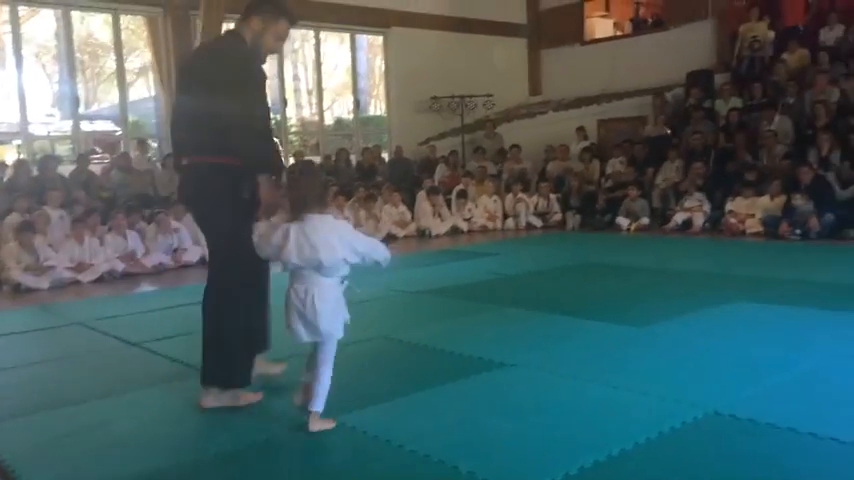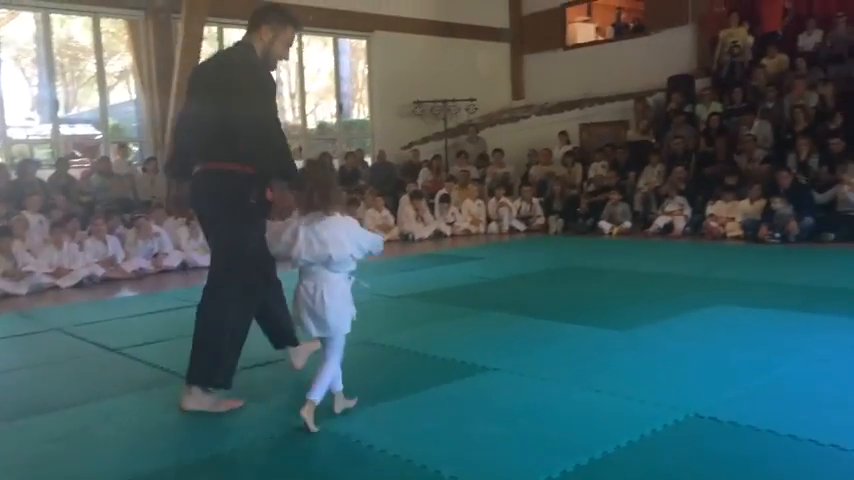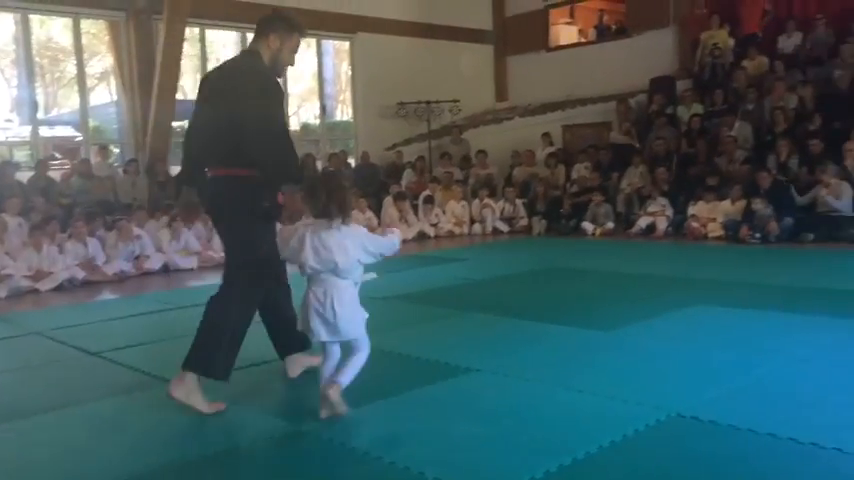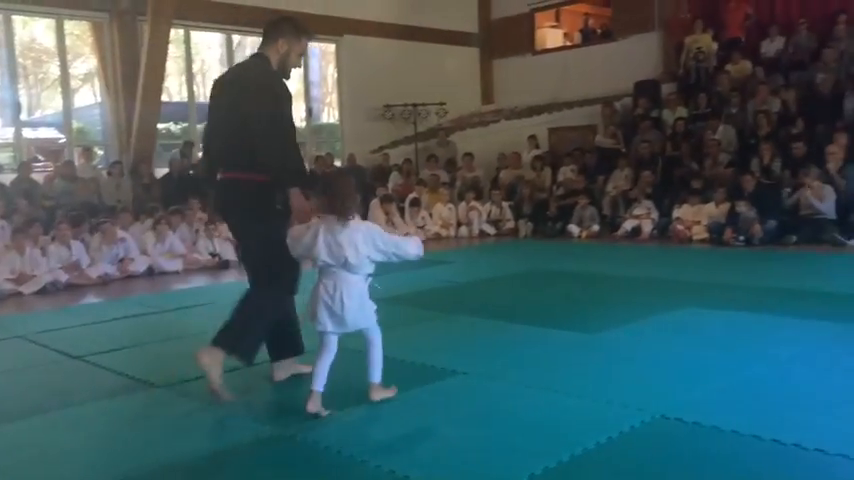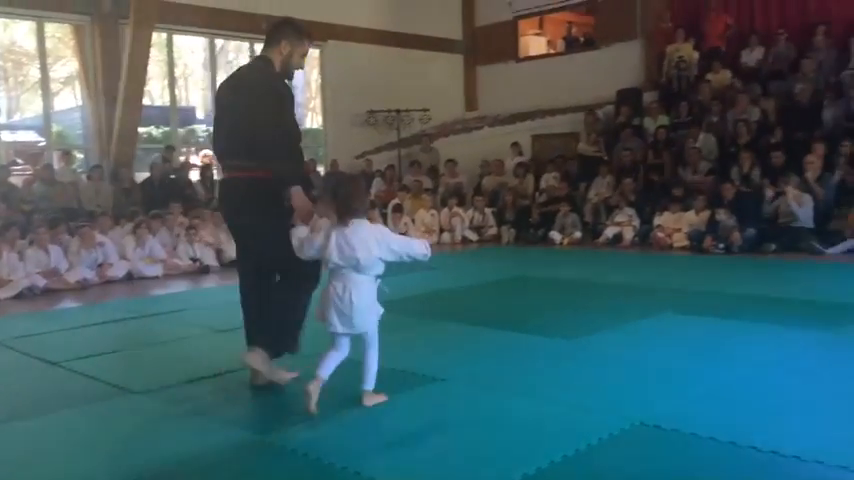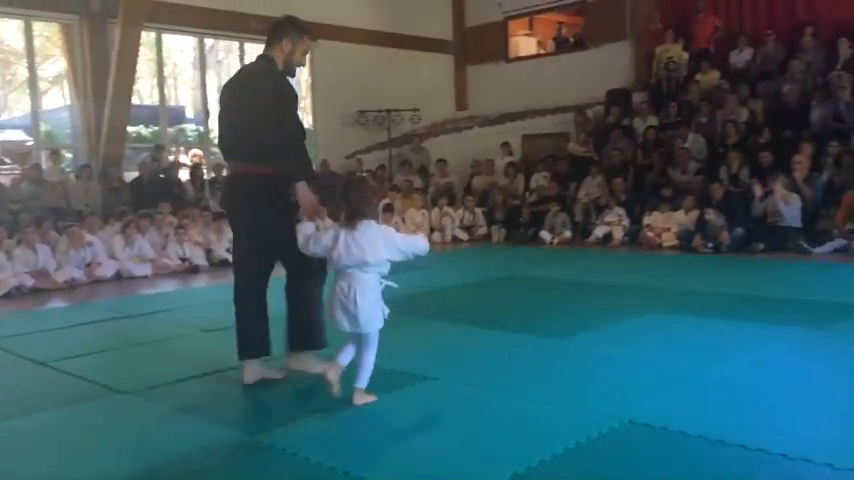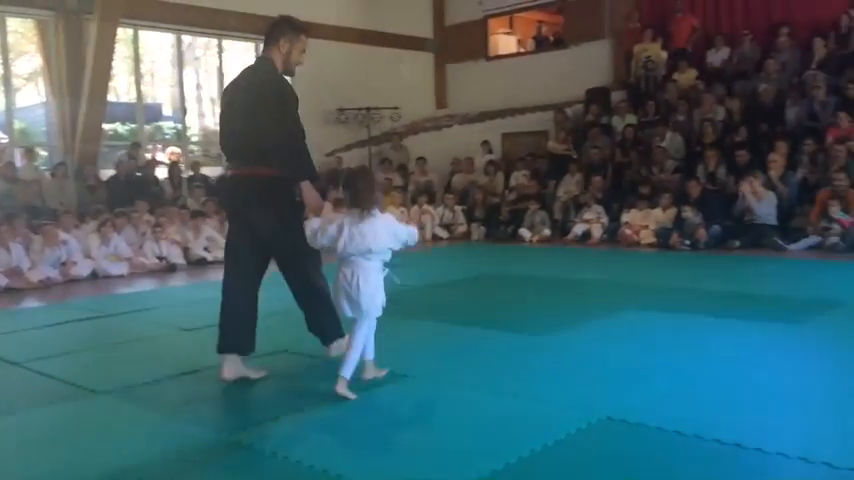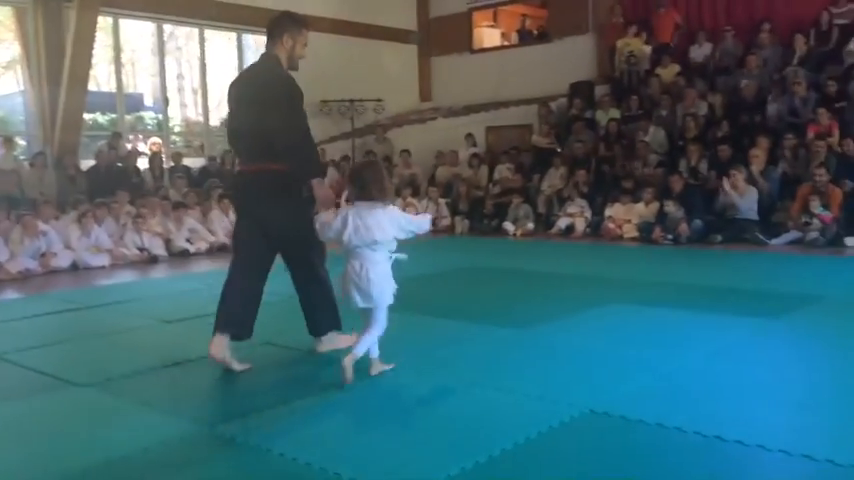
dt=0.1s
person 1, frame 1
left shoulder: (203, 58)
right shoulder: (239, 63)
left elbow: (184, 123)
right elbow: (250, 128)
left wrist: (190, 163)
right wrist: (269, 177)
left hip: (199, 177)
right hip: (226, 182)
left knee: (246, 268)
right knee: (235, 278)
left ankle: (249, 357)
right ankle: (219, 386)
person 1, frame 2
left shoulder: (211, 69)
right shoulder: (251, 72)
left elbow: (187, 130)
right elbow: (264, 135)
left wrist: (184, 172)
right wrist: (288, 182)
left hip: (208, 182)
right hip: (234, 187)
left knee: (258, 269)
right knee: (234, 283)
left ankle: (291, 348)
right ankle: (201, 388)
person 1, frame 3
left shoulder: (218, 77)
right shoulder: (260, 80)
left elbow: (198, 136)
right elbow: (271, 141)
left wrist: (197, 181)
right wrist: (289, 188)
left hip: (220, 187)
right hip: (248, 191)
left knee: (267, 274)
right knee: (245, 283)
left ankle: (295, 353)
right ankle: (191, 378)
person 1, frame 4
left shoulder: (229, 81)
right shoulder: (267, 84)
left elbow: (214, 139)
right elbow: (277, 143)
left wrist: (220, 182)
right wrist: (296, 190)
left hip: (232, 190)
right hip: (259, 193)
left knee: (273, 273)
right knee: (278, 278)
left ankle: (284, 357)
right ankle: (219, 351)
person 1, frame 5
left shoulder: (233, 83)
right shoulder: (271, 85)
left elbow: (223, 141)
right elbow: (280, 142)
right wrist: (297, 188)
left hip: (235, 191)
right hip: (264, 193)
left knee: (257, 277)
right knee: (301, 271)
left ankle: (263, 359)
right ankle: (264, 349)
person 1, frame 6
left shoulder: (237, 82)
right shoulder: (273, 83)
right elbow: (284, 139)
right wrist: (301, 185)
left hip: (239, 188)
right hip: (268, 189)
left knee: (250, 275)
right knee: (307, 266)
left ankle: (253, 361)
right ankle: (302, 350)
person 1, frame 7
left shoulder: (237, 85)
right shoulder: (274, 86)
right elbow: (287, 141)
right wrist: (306, 184)
left hip: (239, 187)
right hip: (272, 189)
left knee: (241, 273)
right knee: (303, 265)
left ankle: (231, 357)
right ankle: (333, 338)
person 1, frame 8
left shoulder: (242, 81)
right shoulder: (280, 82)
right elbow: (295, 136)
right wrist: (317, 180)
left hip: (248, 182)
right hip: (282, 184)
left knee: (249, 264)
right knee: (308, 258)
left ankle: (224, 337)
right ankle: (326, 332)
person 2, frame 1
left shoulder: (286, 229)
right shoulder: (340, 229)
left elbow: (262, 247)
right elbow: (374, 250)
left wrist: (263, 223)
right wrist: (383, 254)
left hip: (299, 296)
right hip: (327, 298)
left knee: (319, 353)
right knee: (326, 360)
left ankle: (307, 389)
right ankle: (315, 416)
person 2, frame 2
left shoulder: (297, 227)
right shoulder: (348, 226)
right elbow: (374, 244)
right wrist: (379, 238)
left hip: (308, 292)
right hip: (334, 294)
left knee: (330, 349)
right knee: (333, 355)
left ankle: (338, 398)
right ankle: (309, 406)
person 2, frame 3
left shoulder: (302, 232)
right shoulder: (354, 234)
left elbow: (286, 252)
right elbow: (386, 246)
right wrist: (394, 234)
left hip: (316, 298)
right hip: (343, 300)
left knee: (331, 353)
right knee: (361, 351)
left ankle: (325, 404)
right ankle: (335, 388)
person 2, frame 4
left shoulder: (316, 229)
right shoulder: (366, 230)
left elbow: (295, 246)
right elbow: (400, 247)
left wrist: (297, 225)
right wrist: (415, 244)
left hip: (326, 292)
right hip: (352, 294)
left knee: (328, 349)
right knee: (374, 339)
left ankle: (315, 398)
right ankle: (375, 388)
person 2, frame 5
left shoulder: (328, 232)
right shoulder: (377, 233)
left elbow: (302, 248)
right elbow: (412, 248)
left wrist: (302, 227)
right wrist: (424, 246)
left hip: (337, 293)
right hip: (362, 295)
left knee: (339, 347)
right knee: (371, 346)
left ankle: (315, 384)
right ankle: (368, 393)
person 2, frame 6
left shoulder: (337, 233)
right shoulder: (384, 234)
left elbow: (307, 244)
right elbow: (415, 245)
left wrist: (306, 224)
right wrist: (422, 239)
left hip: (343, 292)
right hip: (367, 294)
left knee: (355, 341)
right knee: (369, 346)
left ankle: (335, 369)
right ankle: (359, 392)
person 2, frame 7
left shoulder: (341, 221)
right shoulder: (386, 222)
left elbow: (315, 238)
right elbow: (409, 235)
left wrist: (313, 219)
right wrist: (413, 229)
left hip: (346, 279)
right hip: (368, 282)
left knee: (365, 328)
right knee: (360, 333)
left ankle: (370, 367)
right ankle: (342, 382)
person 2, frame 8
left shoulder: (345, 215)
right shoulder: (390, 213)
left elbow: (324, 231)
right elbow: (417, 224)
left wrist: (326, 213)
right wrist: (426, 217)
left hip: (355, 271)
right hip: (377, 273)
left knee: (373, 318)
right knee: (378, 322)
left ankle: (375, 363)
right ankle: (351, 358)
